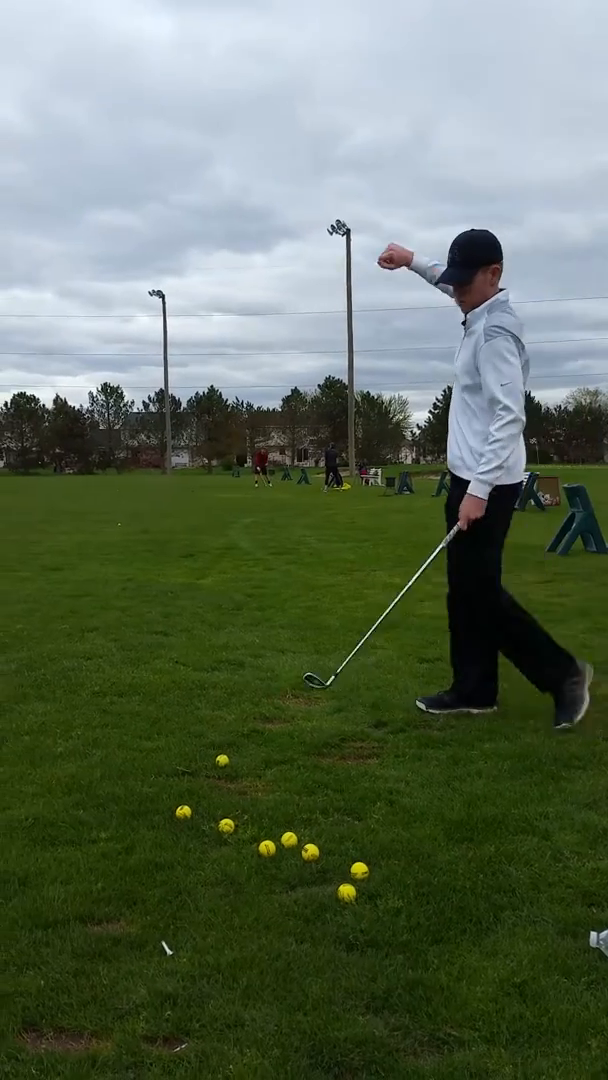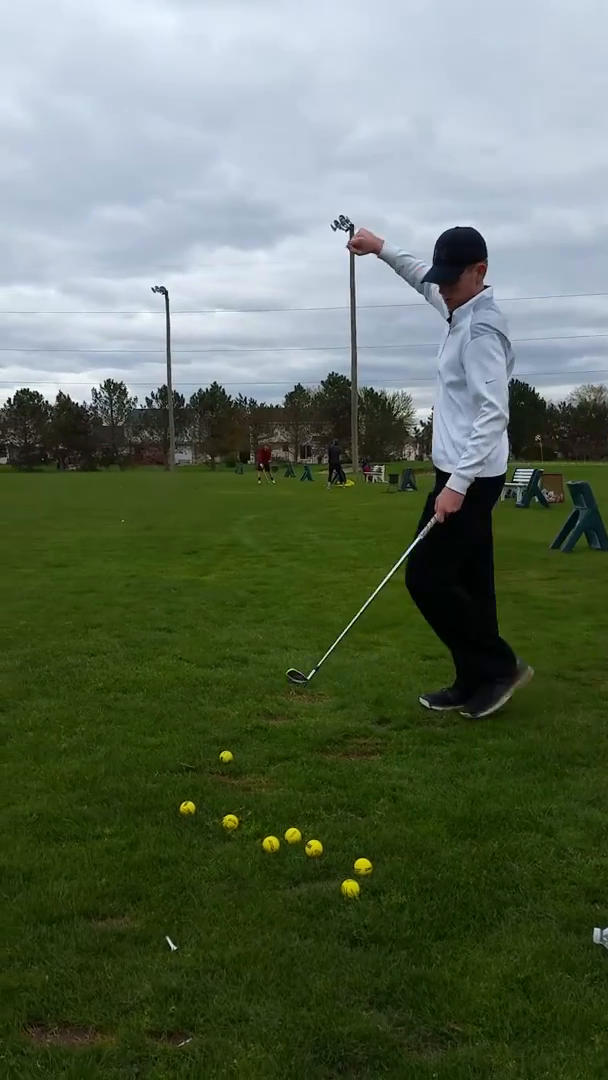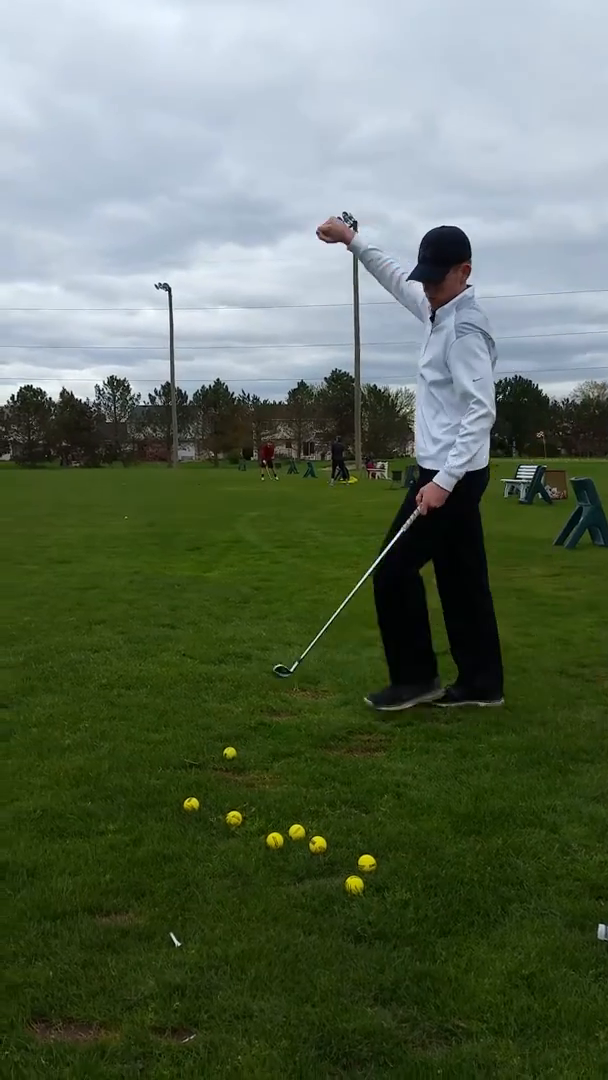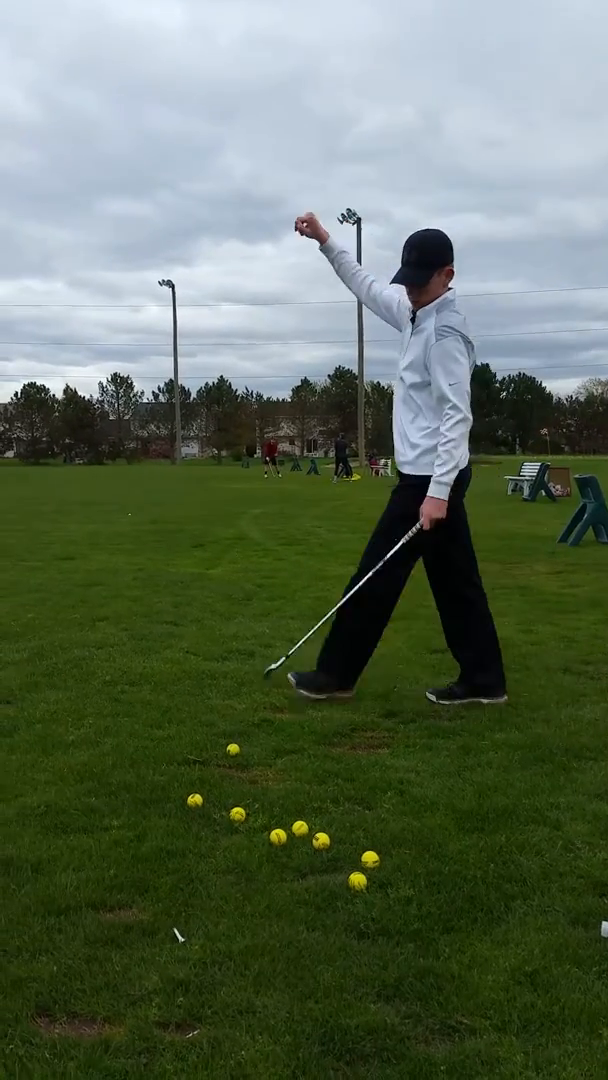
dt=0.1s
person 1, frame 1
left shoulder: (497, 329)
right shoulder: (483, 318)
left elbow: (508, 416)
right elbow: (458, 283)
left wrist: (480, 491)
right wrist: (414, 262)
left hip: (490, 485)
right hip: (469, 477)
left knee: (476, 591)
right knee: (464, 589)
left ankle: (562, 673)
right ankle: (473, 688)
person 1, frame 2
left shoulder: (481, 328)
right shoulder: (461, 314)
left elbow: (492, 412)
right elbow: (429, 282)
left wrist: (458, 483)
right wrist: (383, 250)
left hip: (473, 478)
right hip: (460, 473)
left knee: (429, 576)
right knee: (468, 580)
left ankle: (497, 667)
right ankle: (477, 681)
person 1, frame 3
left shoulder: (464, 327)
right shoulder: (439, 312)
left elbow: (479, 410)
right elbow: (398, 278)
left wrist: (444, 479)
right wrist: (352, 242)
left hip: (452, 473)
right hip: (453, 471)
left knee: (395, 569)
right knee: (461, 577)
left ankle: (416, 675)
right ankle: (481, 681)
person 1, frame 4
left shoulder: (444, 331)
right shoulder: (415, 314)
left elbow: (457, 415)
right elbow: (368, 288)
left wrist: (438, 490)
right wrist: (326, 241)
left hip: (429, 477)
right hip: (427, 473)
left knee: (377, 573)
right knee: (454, 578)
left ankle: (336, 674)
right ankle: (484, 678)
